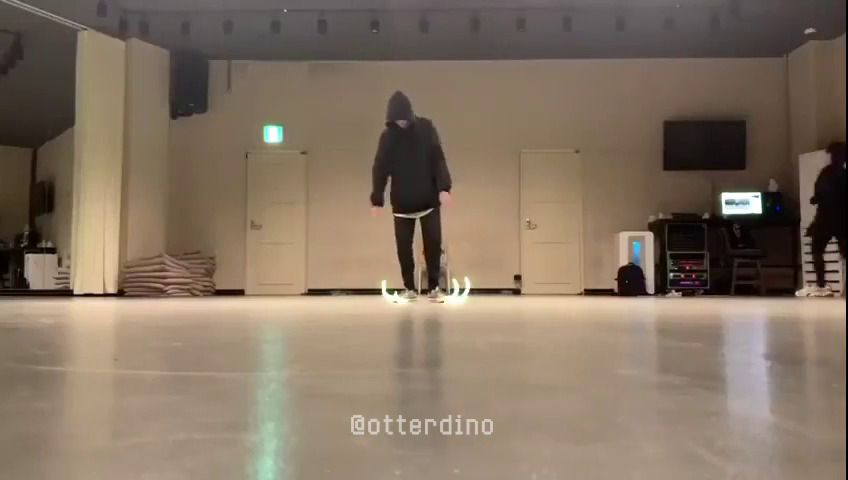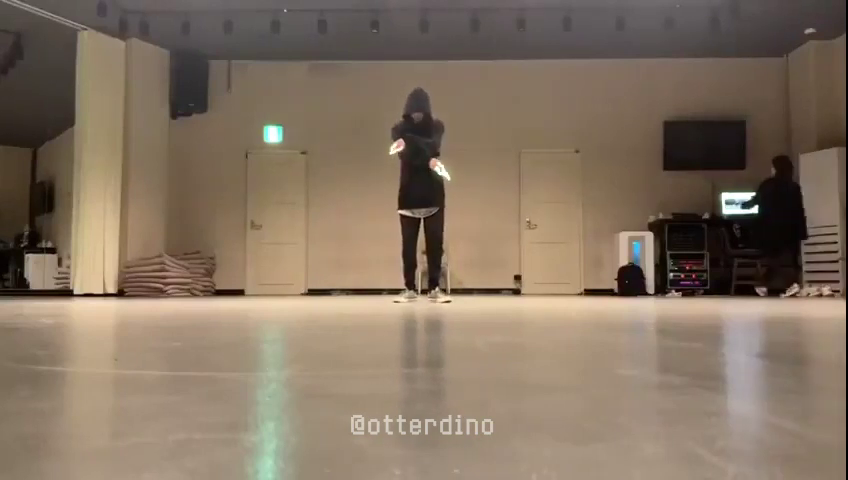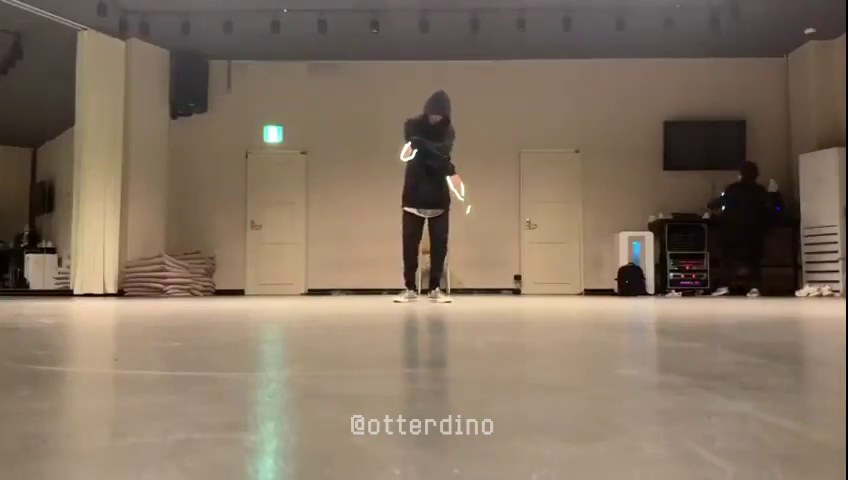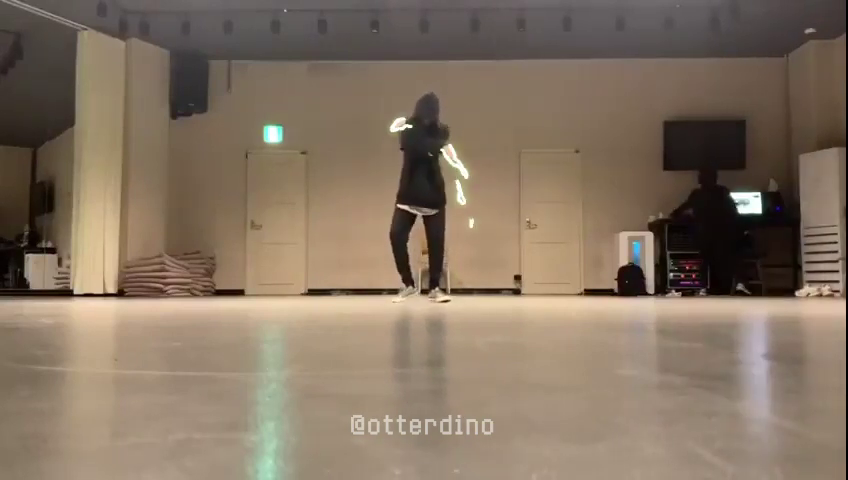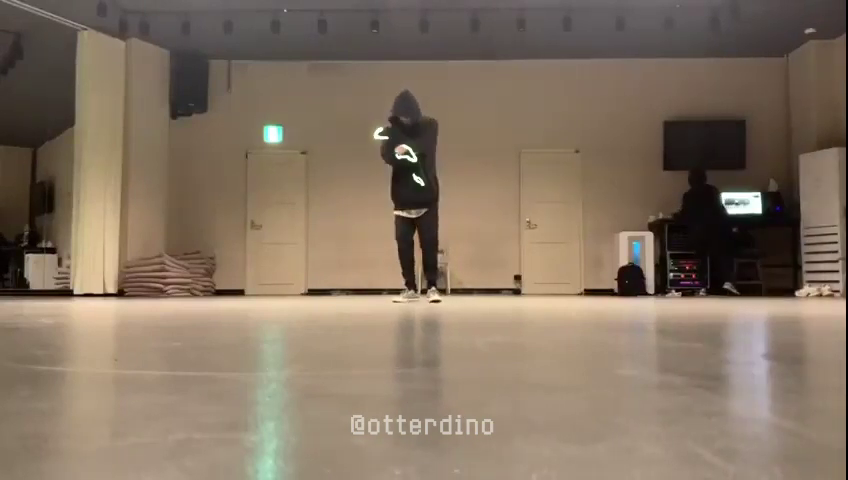
dt=0.4s
person 1, frame 1
left shoulder: (426, 128)
right shoulder: (388, 136)
left elbow: (438, 159)
right elbow: (380, 167)
left wrist: (444, 187)
right wrist: (377, 198)
left hip: (428, 198)
right hip: (402, 201)
left knee: (433, 243)
right knee: (403, 246)
left ankle: (434, 287)
right ankle: (409, 288)
person 1, frame 2
left shoulder: (436, 126)
right shoulder: (400, 130)
left elbow: (432, 144)
right elbow: (403, 152)
left wrist: (410, 143)
right wrist: (428, 160)
left hip: (433, 194)
right hip: (409, 194)
left knee: (435, 242)
right knee: (408, 243)
left ankle: (434, 288)
right ankle: (409, 288)
person 1, frame 3
left shoulder: (447, 131)
right shoulder: (413, 125)
left elbow: (442, 150)
right elbow: (424, 152)
left wrist: (419, 144)
right wrist: (450, 171)
left hip: (438, 194)
right hip: (414, 193)
left knee: (439, 242)
right knee: (410, 242)
left ankle: (435, 288)
right ankle: (410, 288)
person 1, frame 4
left shoulder: (441, 131)
right shoulder: (408, 126)
left elbow: (436, 148)
right elbow: (410, 143)
right wrist: (435, 147)
left hip: (433, 194)
right hip: (409, 193)
left knee: (436, 241)
right knee: (397, 235)
left ankle: (434, 287)
right ankle: (407, 283)
person 1, frame 5
left shoulder: (429, 126)
right shoulder: (393, 130)
left elbow: (420, 147)
right elbow: (387, 156)
left wrist: (399, 142)
right wrist: (398, 152)
left hip: (426, 194)
right hip: (403, 195)
left knee: (429, 241)
right knee: (403, 241)
left ankle: (432, 287)
right ankle: (410, 288)
person 2, frame 1
left shoulder: (830, 172)
right shoulder: (840, 172)
left elbow: (822, 194)
left wrist: (815, 200)
left hip: (828, 220)
right hip: (841, 219)
left knee: (816, 251)
left ankle: (820, 286)
person 2, frame 2
left shoulder: (769, 184)
right shoulder: (793, 187)
left elbow: (756, 201)
right elbow: (799, 210)
left wrist: (745, 205)
right wrist: (801, 230)
left hip: (772, 226)
right hip: (789, 227)
left knee: (773, 256)
left ankle: (793, 284)
right ankle: (765, 286)
person 2, frame 3
left shoulder: (733, 189)
right shoulder: (761, 191)
left elbow: (719, 203)
right elbow: (765, 212)
left wrist: (710, 205)
right wrist: (761, 231)
left hip: (733, 230)
right hip: (752, 231)
left knee: (729, 258)
right knee: (753, 260)
left ankle: (724, 286)
right ankle: (755, 288)
person 2, frame 4
left shoulder: (696, 194)
right shoulder: (723, 192)
left elbow: (683, 208)
right elbow: (733, 212)
left wrist: (675, 214)
right wrist: (738, 230)
left hip: (705, 233)
right hip: (725, 231)
left knee: (710, 260)
right knee: (730, 258)
left ankle: (711, 289)
person 2, frame 5
left shoulder: (688, 196)
right shoulder: (712, 190)
left elbow: (683, 216)
right elbow: (720, 208)
right wrist: (728, 226)
left hip: (698, 232)
right hip: (716, 228)
left knee: (702, 258)
right knee: (722, 254)
right ankle: (727, 281)
